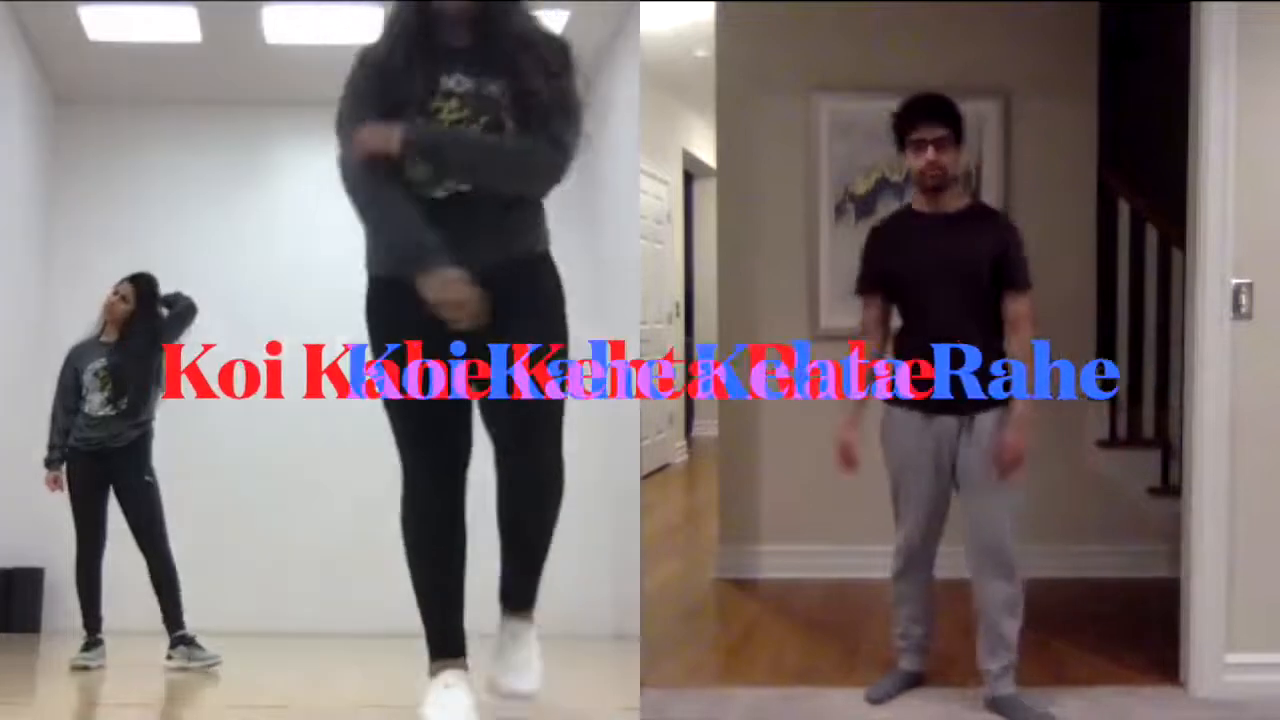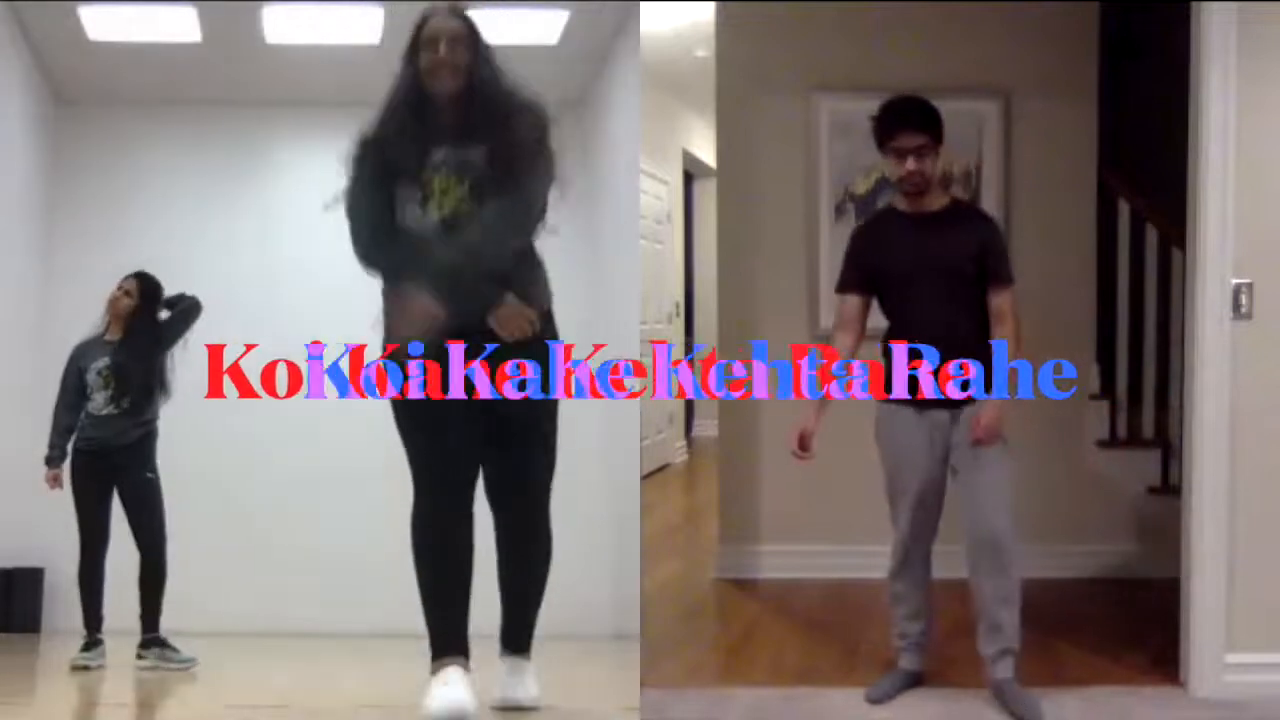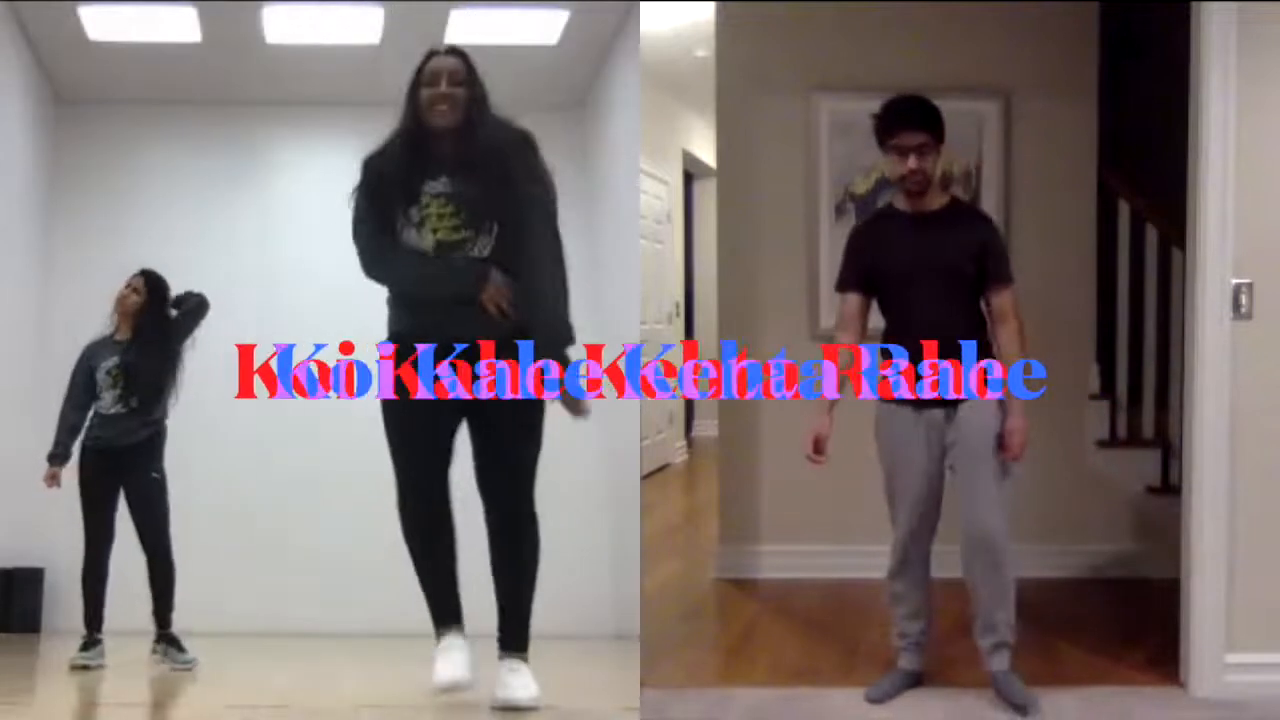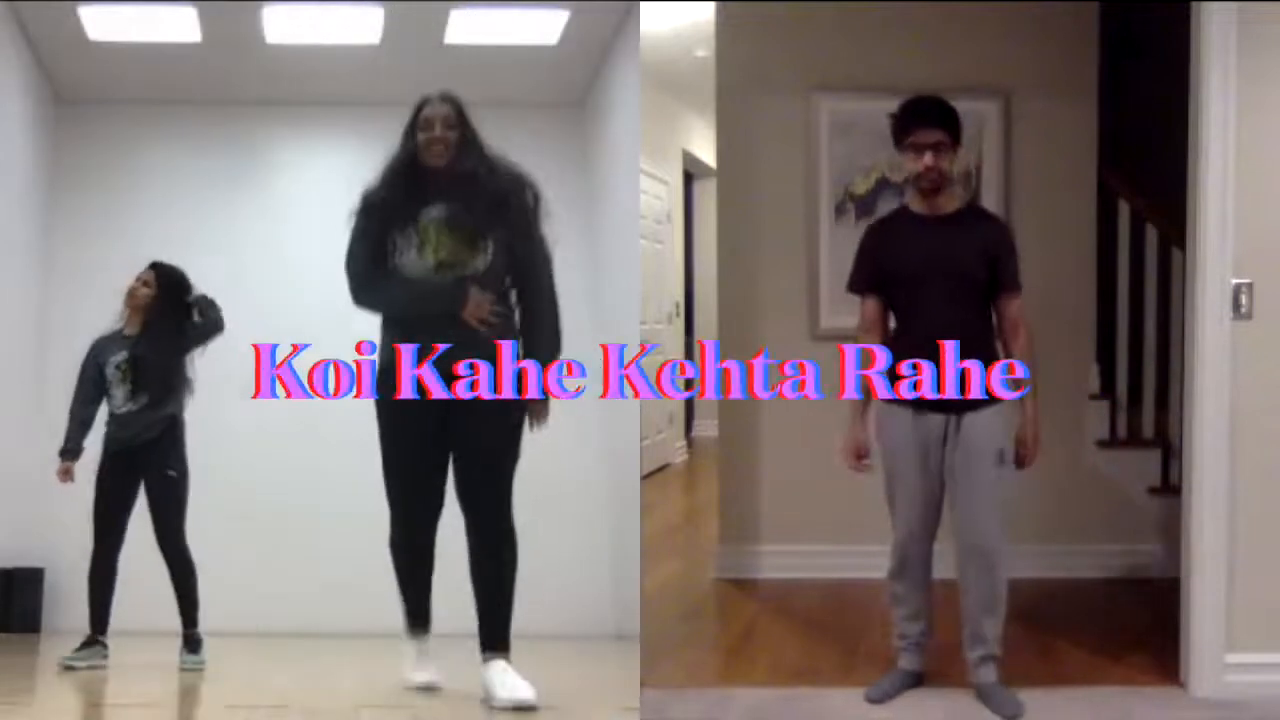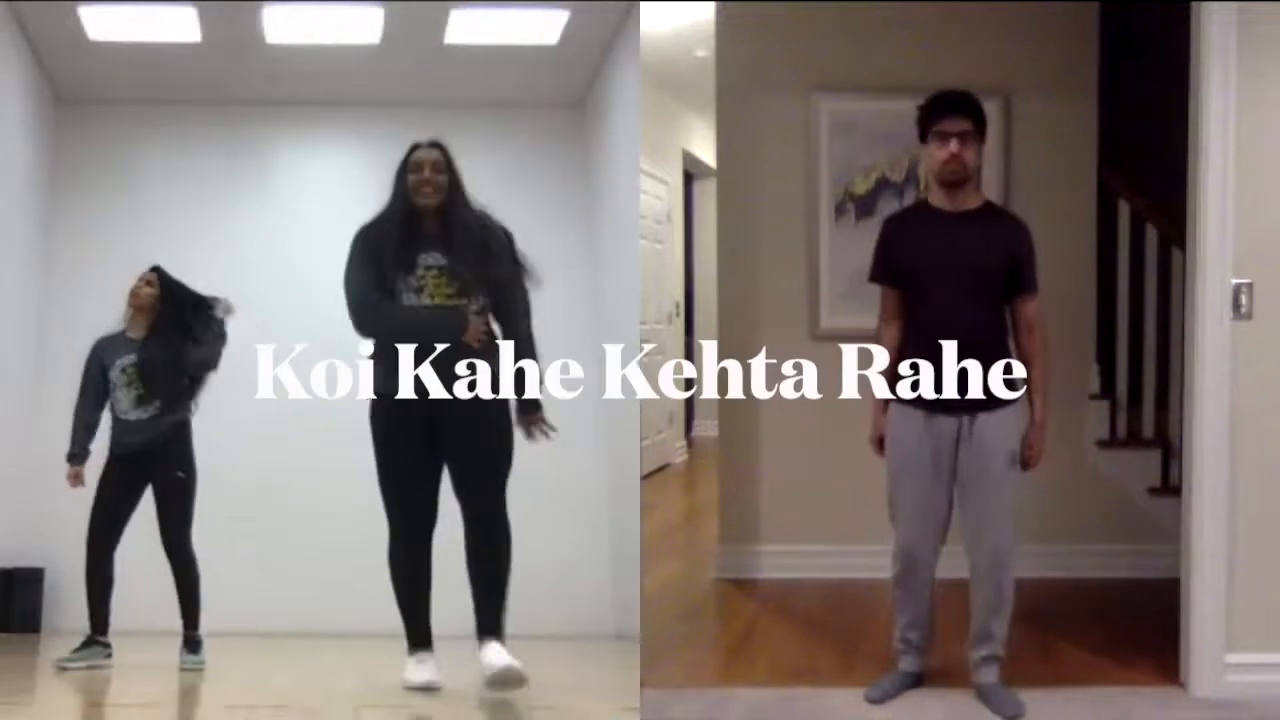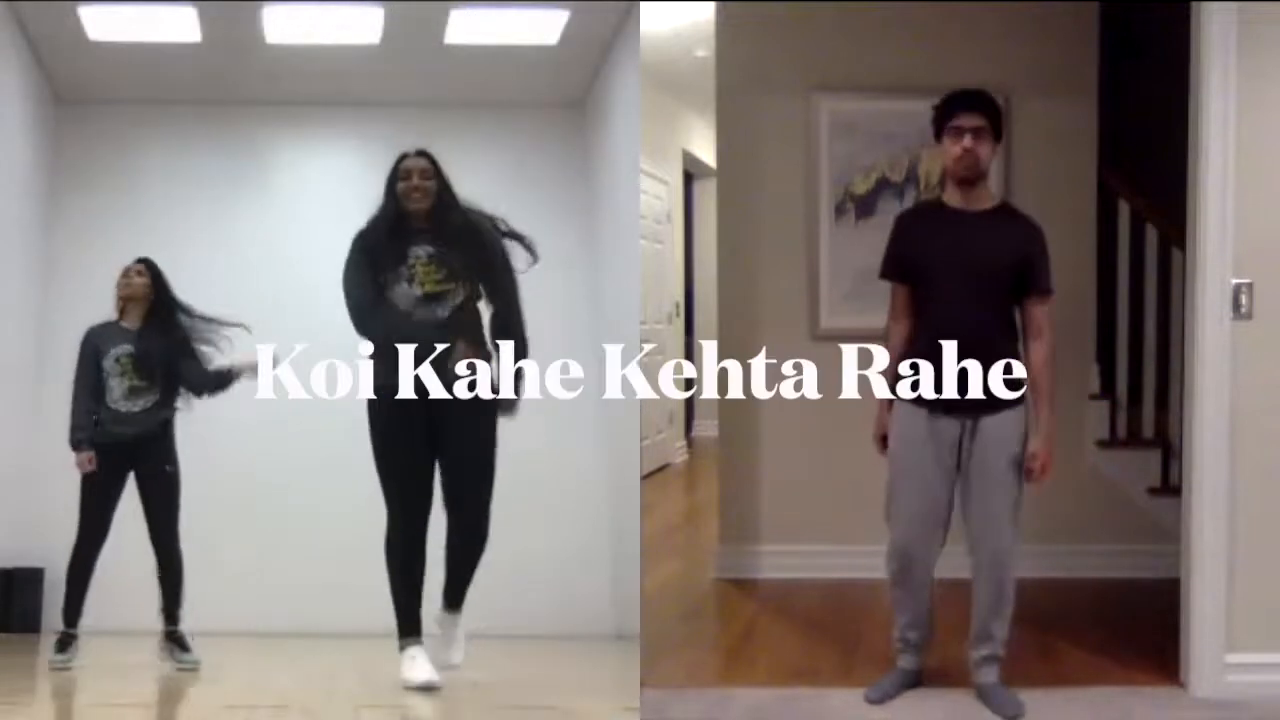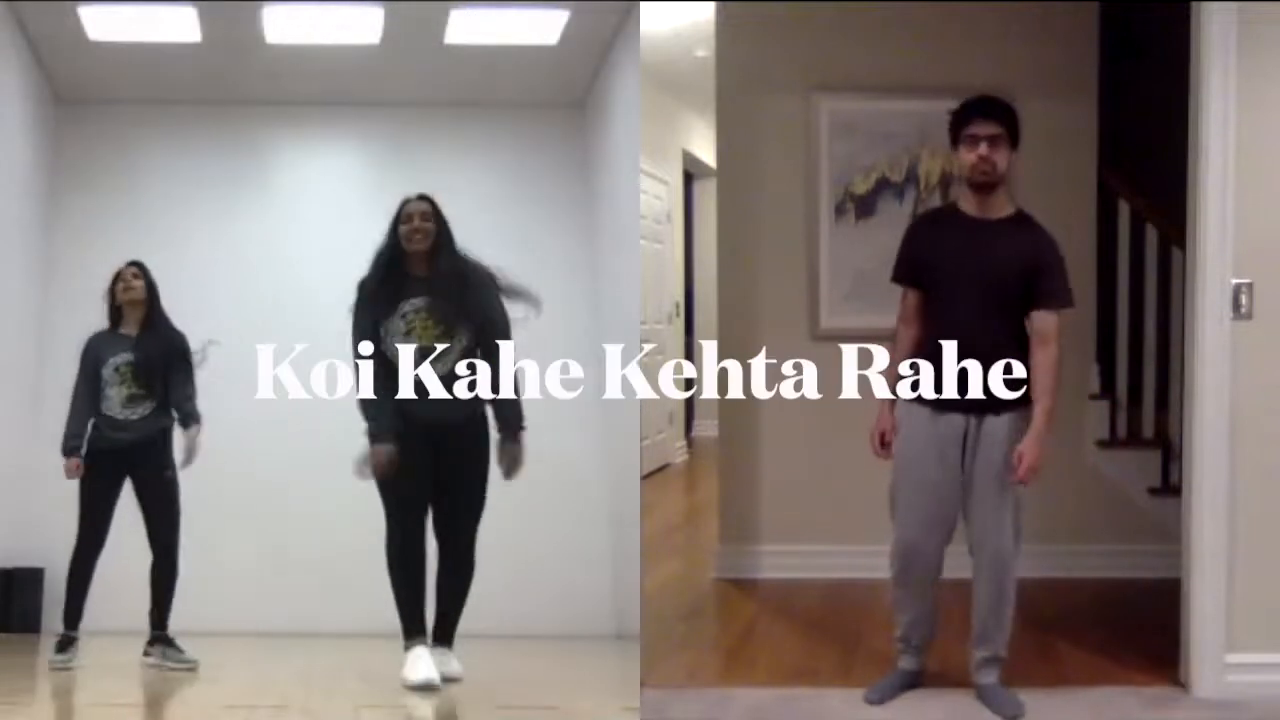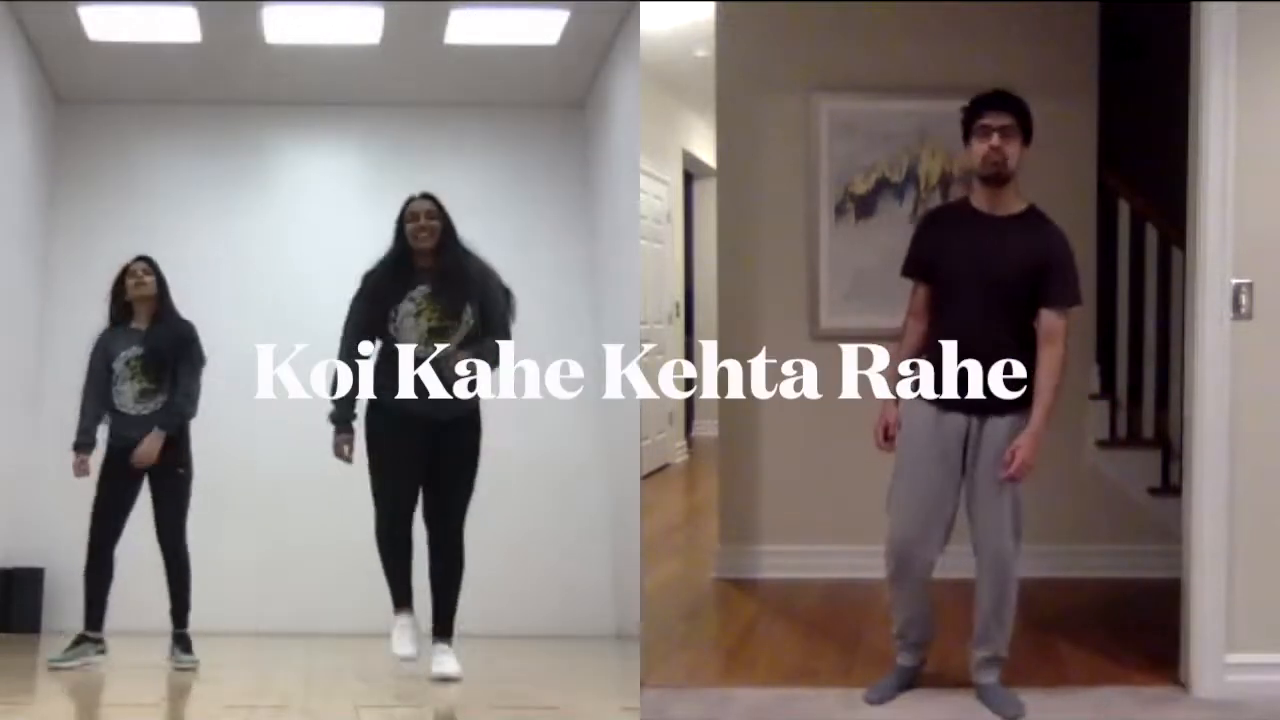
dt=0.2s
person 1, frame 1
left shoulder: (995, 230)
right shoulder: (886, 237)
left elbow: (1018, 327)
right elbow: (872, 333)
left wrist: (1019, 416)
right wrist: (851, 415)
left hip: (984, 412)
right hip: (912, 413)
left knee: (993, 548)
right knee: (912, 544)
right ankle: (909, 660)
person 1, frame 2
left shoulder: (977, 227)
right shoulder: (870, 237)
left elbow: (1003, 319)
right elbow: (847, 329)
left wrist: (997, 397)
right wrist: (814, 408)
left hip: (973, 405)
right hip: (904, 409)
left knee: (992, 535)
right knee: (909, 539)
left ankle: (1002, 669)
right ankle: (909, 659)
person 1, frame 3
left shoulder: (976, 227)
right shoulder: (870, 236)
left elbow: (1004, 318)
right elbow: (849, 329)
left wrist: (1017, 405)
right wrist: (825, 411)
left hip: (974, 403)
right hip: (903, 408)
left knee: (987, 532)
right knee: (909, 538)
left ankle: (1000, 661)
right ankle: (909, 658)
person 1, frame 4
left shoulder: (989, 232)
right shoulder: (882, 237)
left elbow: (1014, 326)
right elbow: (870, 333)
left wrist: (1029, 414)
right wrist: (857, 419)
left hip: (980, 409)
right hip: (906, 411)
left knee: (982, 542)
right knee: (909, 540)
left ankle: (986, 669)
right ankle: (909, 658)
person 1, frame 5
left shoulder: (1009, 232)
right shoulder: (900, 230)
left elbow: (1028, 328)
right elbow: (891, 324)
left wrist: (1038, 415)
right wrist: (879, 408)
left hip: (992, 412)
right hip: (917, 411)
left knee: (993, 546)
right knee: (913, 545)
left ankle: (988, 669)
right ankle: (910, 659)
person 1, frame 6
left shoulder: (1022, 233)
right shoulder: (912, 226)
left elbow: (1038, 334)
right elbow: (900, 320)
left wrist: (1043, 425)
right wrist: (885, 403)
left hip: (997, 415)
right hip: (922, 411)
left knee: (994, 548)
right knee: (910, 543)
left ankle: (988, 669)
right ankle: (908, 659)
person 1, frame 7
left shoulder: (1035, 244)
right shoulder: (926, 231)
left elbow: (1044, 342)
right elbow: (909, 324)
left wrist: (1037, 431)
right wrist: (886, 405)
left hip: (1001, 416)
right hip: (927, 410)
left knee: (997, 550)
right knee: (913, 544)
right ankle: (909, 659)
person 1, frame 8
left shoulder: (1046, 240)
right shoulder: (936, 226)
left elbow: (1051, 341)
right elbow: (917, 318)
left wrist: (1034, 429)
right wrist: (892, 398)
left hip: (1003, 416)
right hip: (932, 408)
left knee: (998, 550)
right knee: (907, 543)
right ankle: (908, 657)
person 2, frame 1
left shoulder: (534, 60)
right shoulder: (381, 68)
left elbow: (543, 163)
right elbow: (363, 173)
left wrist: (423, 144)
right wrist: (427, 264)
left hip: (515, 277)
right hip: (410, 286)
left knee: (533, 450)
right knee: (432, 470)
left ankle: (517, 618)
person 2, frame 2
left shoulder: (517, 128)
right shoulder: (383, 144)
left elbow: (516, 217)
right elbow: (372, 244)
left wrist: (437, 289)
right wrist: (480, 301)
left hip: (517, 335)
right hip: (422, 340)
left knee: (523, 501)
right knee: (441, 488)
left ankle: (515, 656)
person 2, frame 3
left shoulder: (513, 160)
right shoulder: (386, 170)
left elbow: (542, 254)
right elbow: (375, 259)
left wrist: (557, 353)
right wrist: (471, 282)
left hip: (508, 352)
right hip: (418, 352)
left knee: (509, 498)
right knee: (420, 492)
left ankle: (513, 655)
right ankle: (449, 632)
person 2, frame 4
left shoulder: (503, 197)
right shoulder: (384, 206)
left elbow: (536, 284)
right elbow: (365, 285)
left wrist: (540, 373)
right wrist: (451, 298)
left knee: (488, 507)
right knee: (414, 516)
left ankle: (496, 656)
right ankle: (419, 636)
person 2, frame 5
left shoulder: (486, 241)
right shoulder: (375, 242)
left elbow: (516, 320)
right elbow: (366, 315)
left wrist: (529, 400)
right wrist: (452, 325)
left hip: (475, 395)
right hip: (401, 401)
left knee: (486, 508)
right knee: (409, 525)
left ankle: (491, 642)
right ankle: (419, 650)
person 2, frame 6
left shoulder: (475, 235)
right shoulder: (371, 245)
left elbow: (506, 306)
right elbow: (366, 316)
left wrist: (512, 375)
right wrist: (440, 343)
left hip: (467, 390)
right hip: (397, 393)
left knee: (469, 505)
right knee: (407, 514)
left ankle: (452, 609)
right ankle: (411, 644)
person 2, frame 7
left shoulder: (471, 284)
right shoulder: (375, 290)
left elbow: (498, 356)
right elbow: (367, 366)
left wrist: (511, 430)
right wrist: (380, 436)
left hip: (463, 425)
right hip: (401, 428)
left knee: (458, 539)
right knee: (404, 523)
left ankle: (444, 642)
right ankle: (415, 645)
person 2, frame 8
left shoulder: (475, 278)
right shoulder: (379, 284)
left elbow: (502, 332)
right elbow: (354, 354)
left wrist: (480, 362)
right wrist: (343, 420)
left hip: (456, 421)
right hip: (394, 417)
left knee: (446, 527)
right knee: (393, 510)
left ankle: (443, 641)
right ankle: (403, 613)
person 3, frame 1
left shoulder: (147, 346)
right shoulder: (80, 353)
left elbow: (186, 307)
right elbow: (63, 410)
left wrist: (153, 302)
right wrist: (54, 461)
left hip: (131, 456)
right hip: (85, 458)
left knee: (156, 546)
right knee: (89, 549)
left ankle: (179, 640)
right ankle: (93, 640)
person 3, frame 2
left shoulder: (150, 344)
right shoulder: (84, 352)
left elbow: (191, 306)
right elbow: (66, 408)
left wrist: (156, 302)
right wrist: (54, 458)
left hip: (136, 454)
right hip: (89, 457)
left knee: (153, 546)
right knee: (92, 549)
left ankle: (151, 640)
right ankle: (93, 640)
person 3, frame 3
left shoulder: (160, 343)
right shoulder: (94, 352)
left elbow: (198, 304)
right elbow: (74, 407)
left wrist: (166, 301)
right wrist: (58, 457)
left hip: (144, 455)
right hip: (98, 456)
left knee: (158, 546)
right knee: (97, 548)
left ankle: (164, 636)
right ankle: (93, 639)
person 3, frame 4
left shoulder: (171, 338)
right shoulder: (103, 346)
left elbow: (213, 322)
right elbow: (84, 402)
left wrist: (188, 298)
right wrist: (70, 452)
left hip: (163, 448)
right hip: (118, 453)
left knee: (173, 544)
right knee: (104, 546)
left ankle: (191, 638)
right ankle: (96, 640)
person 3, frame 5
left shoulder: (175, 343)
right shoulder: (105, 348)
left elbow: (206, 360)
right elbow: (89, 406)
left wrist: (216, 316)
right wrist: (77, 456)
left hip: (170, 452)
right hip: (124, 456)
left knee: (177, 546)
right knee: (99, 545)
left ankle: (192, 639)
right ankle: (98, 641)
person 3, frame 6
left shoulder: (169, 336)
right shoulder: (97, 337)
left elbow: (199, 382)
right elbow: (84, 395)
left wrist: (234, 372)
right wrist: (82, 443)
left hip: (155, 445)
right hip: (107, 447)
left knee: (165, 541)
right knee: (88, 540)
left ankle: (172, 633)
right ankle: (68, 634)
person 3, frame 7
left shoulder: (168, 342)
right shoulder: (98, 344)
left elbow: (180, 393)
right elbow: (79, 400)
left wrist: (192, 424)
right wrist: (73, 450)
left hip: (153, 451)
right hip: (103, 452)
left knee: (165, 545)
right knee: (89, 545)
left ankle: (159, 638)
right ankle: (68, 637)
person 3, frame 8
left shoulder: (180, 333)
right shoulder: (109, 339)
left elbow: (188, 390)
right elbow: (94, 395)
left wrist: (161, 434)
right wrist: (83, 446)
left hip: (170, 450)
right hip: (122, 450)
left knee: (173, 541)
right knee: (101, 540)
left ankle: (180, 637)
right ankle: (92, 636)
